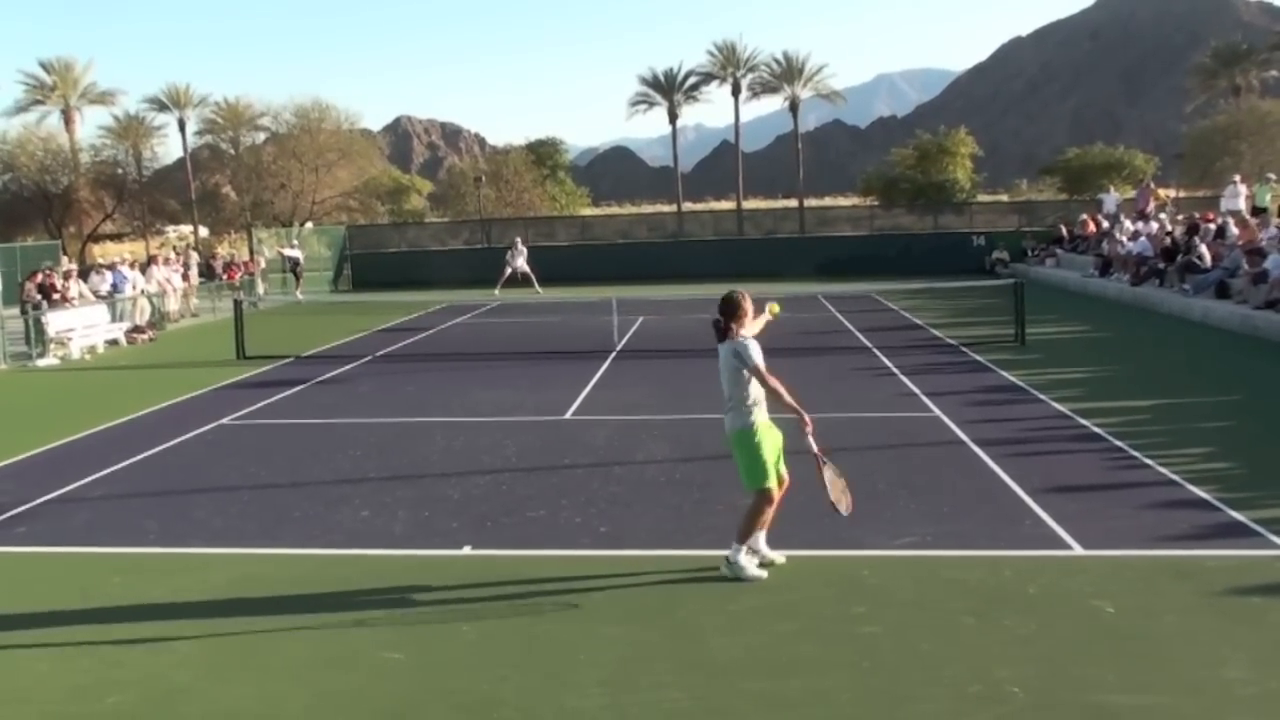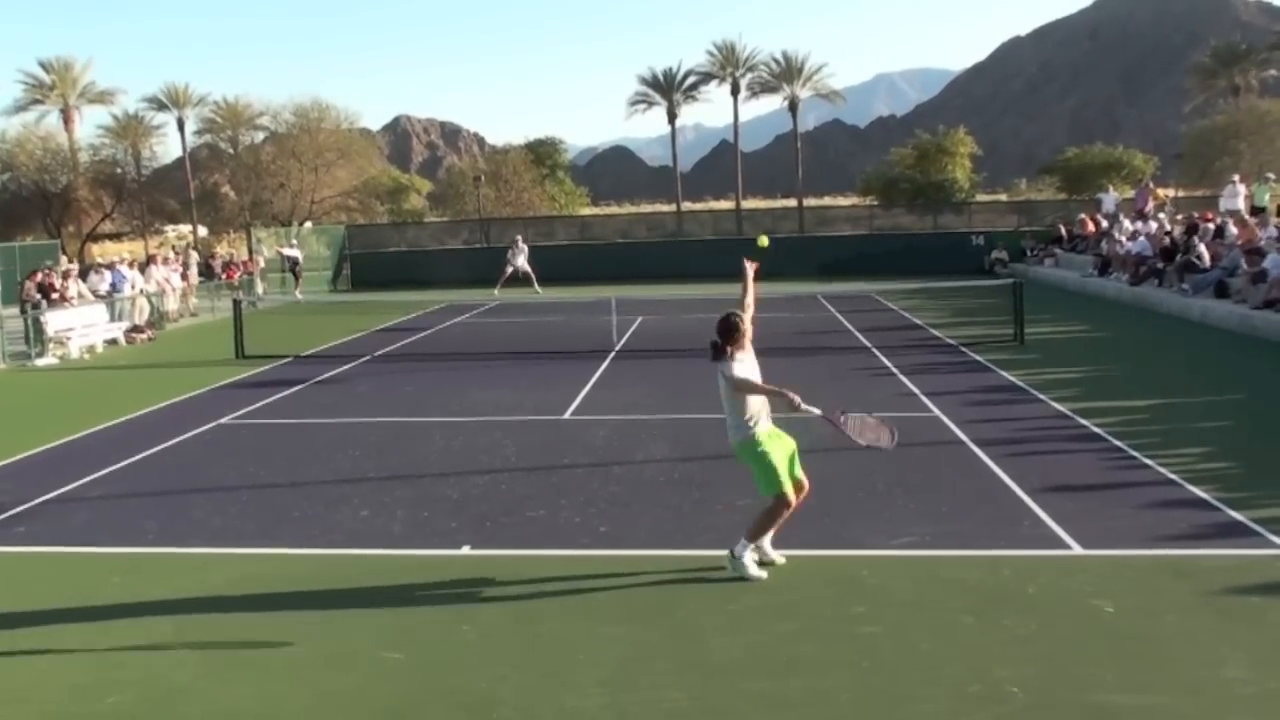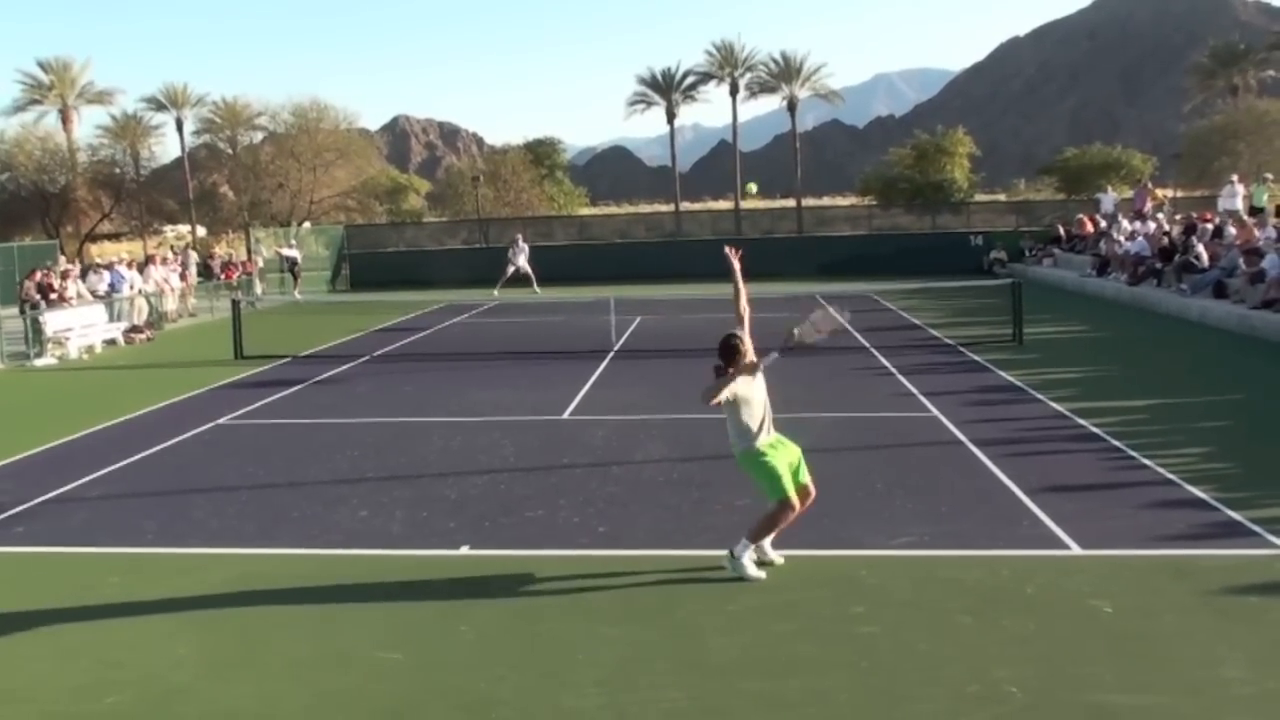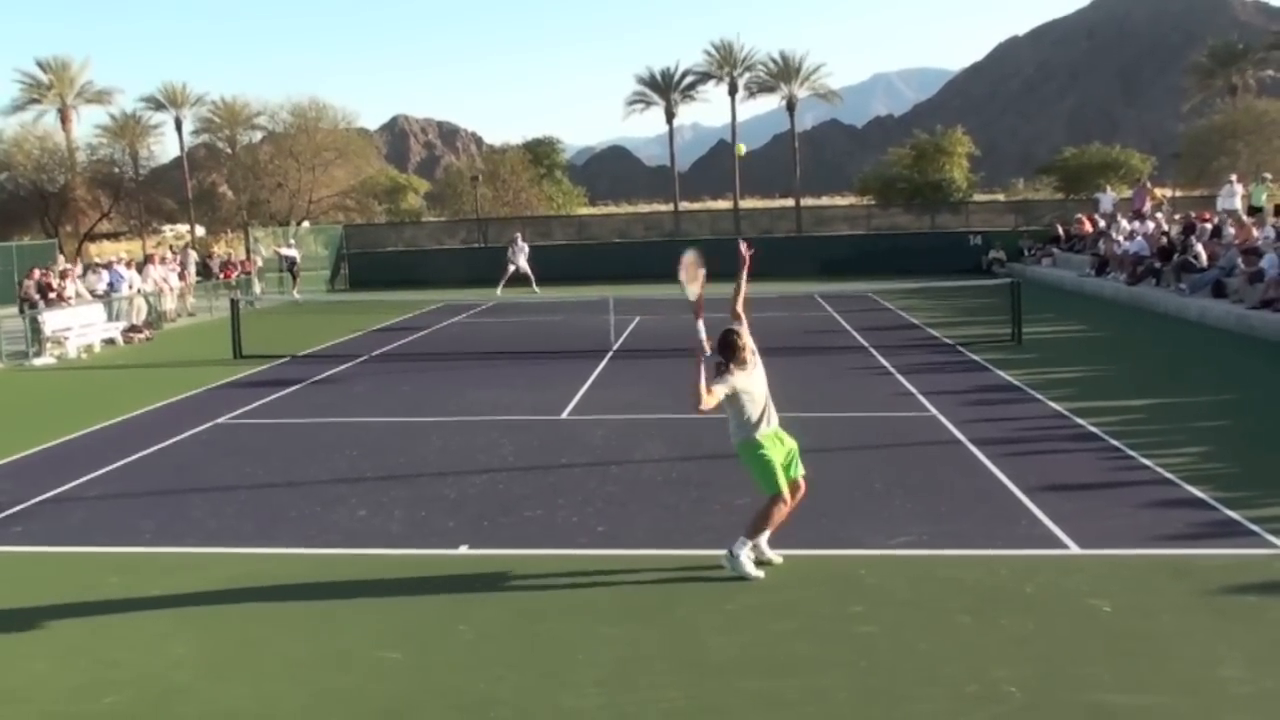
dt=0.1s
person 1, frame 1
left shoulder: (730, 340)
right shoulder: (743, 346)
left elbow: (749, 328)
right elbow: (767, 381)
left wrist: (765, 317)
right wrist: (798, 411)
left hip: (758, 423)
right hip: (748, 427)
left knee: (780, 482)
right knee: (765, 494)
left ankle: (756, 547)
right ankle: (735, 558)
person 1, frame 2
left shoulder: (740, 351)
right shoulder: (730, 367)
left elbow: (747, 309)
right elbow: (744, 384)
left wrist: (749, 277)
right wrist: (781, 392)
left hip: (768, 435)
right hip: (751, 443)
left knee: (800, 488)
right knee: (785, 502)
left ankle: (761, 545)
right ankle: (740, 554)
person 1, frame 3
left shoulder: (748, 366)
right shoulder: (730, 381)
left elbow: (741, 308)
right elbow: (709, 398)
left wrist: (736, 271)
right wrist: (734, 377)
left hip: (772, 441)
right hip: (755, 451)
left knee: (806, 494)
right knee: (789, 505)
left ankle: (760, 545)
right ankle: (740, 553)
person 1, frame 4
left shoulder: (747, 356)
right shoulder: (728, 379)
left elbow: (739, 310)
right elbow: (701, 405)
left wrist: (744, 265)
right wrist: (700, 366)
left hip: (772, 433)
right hip: (754, 442)
left knee: (797, 489)
right knee: (780, 500)
left ankle: (757, 543)
right ankle: (739, 551)
